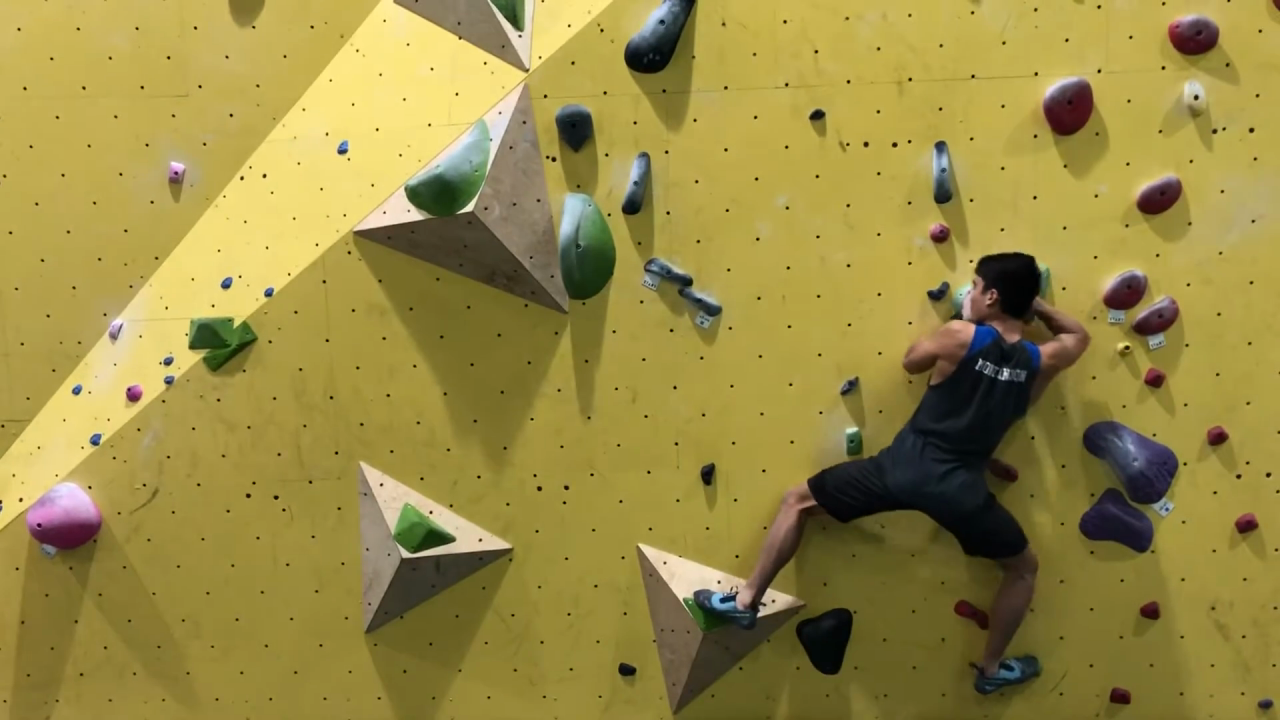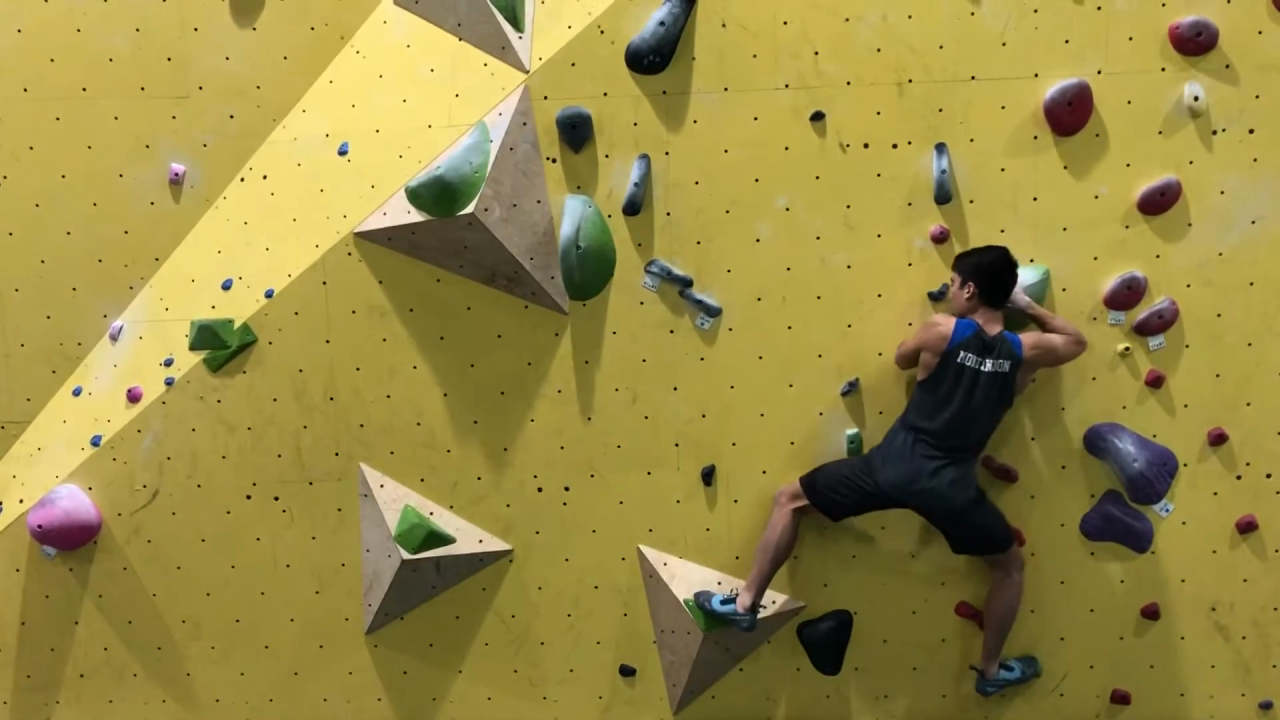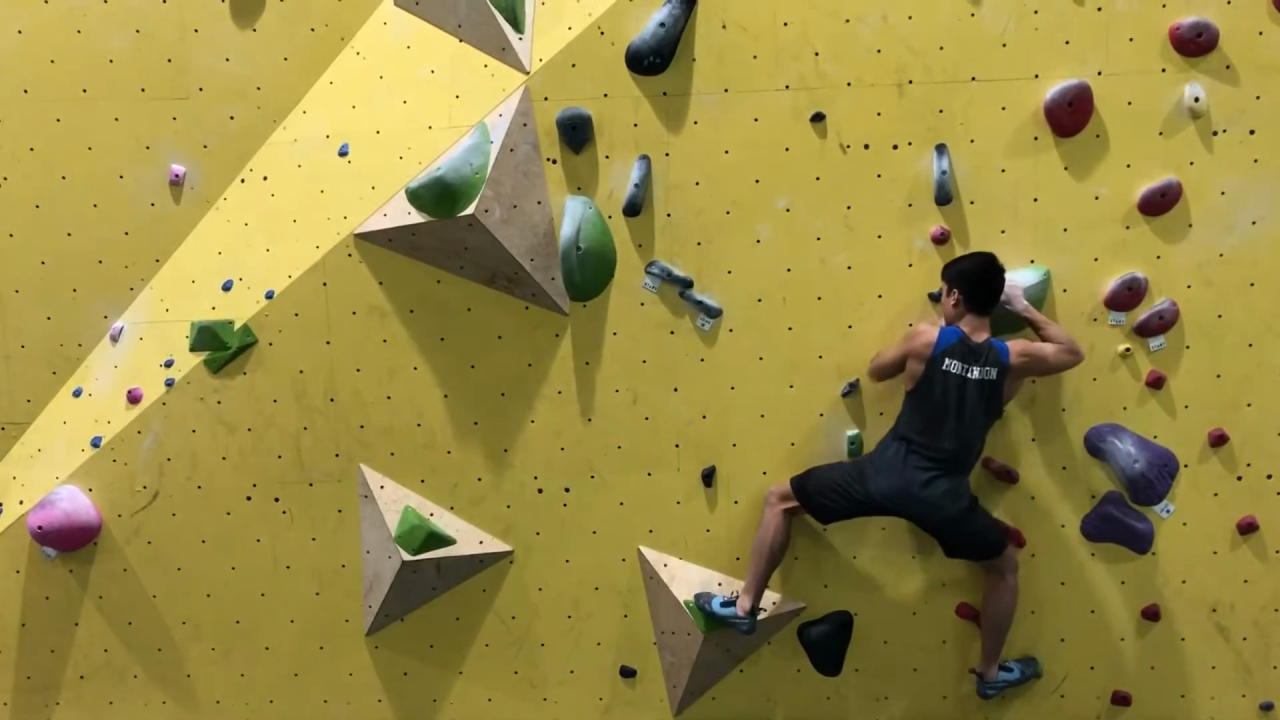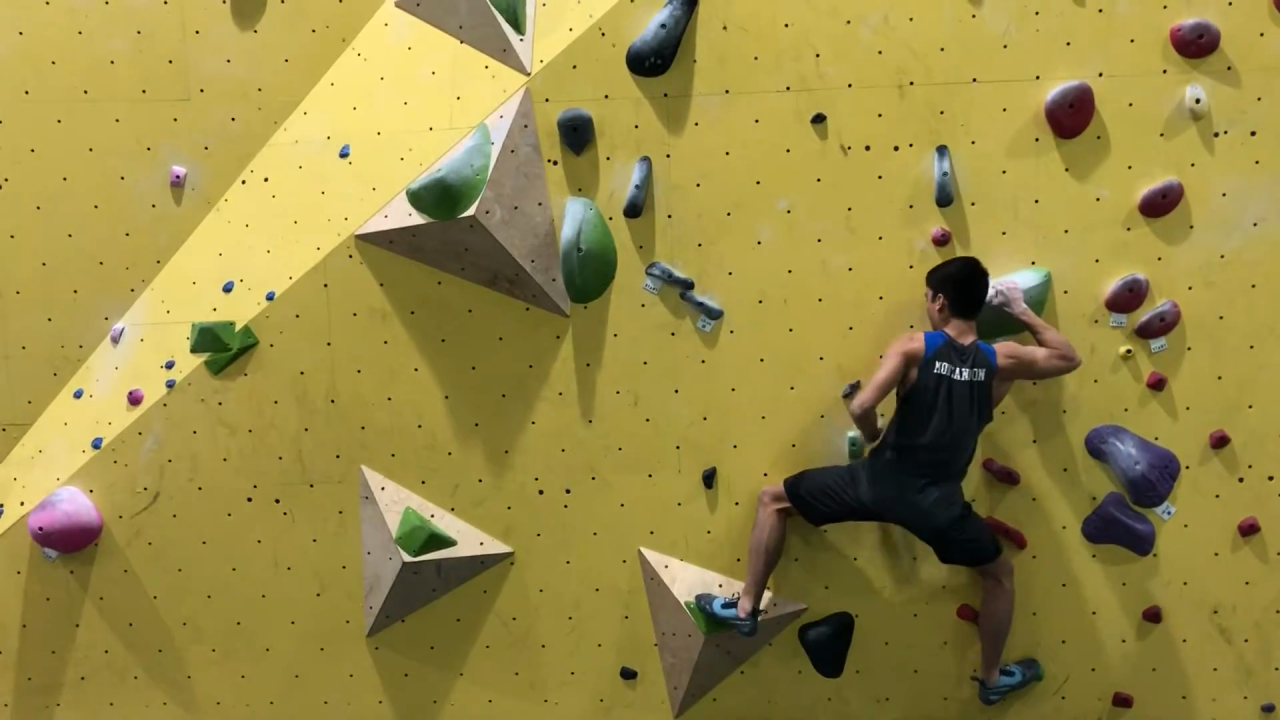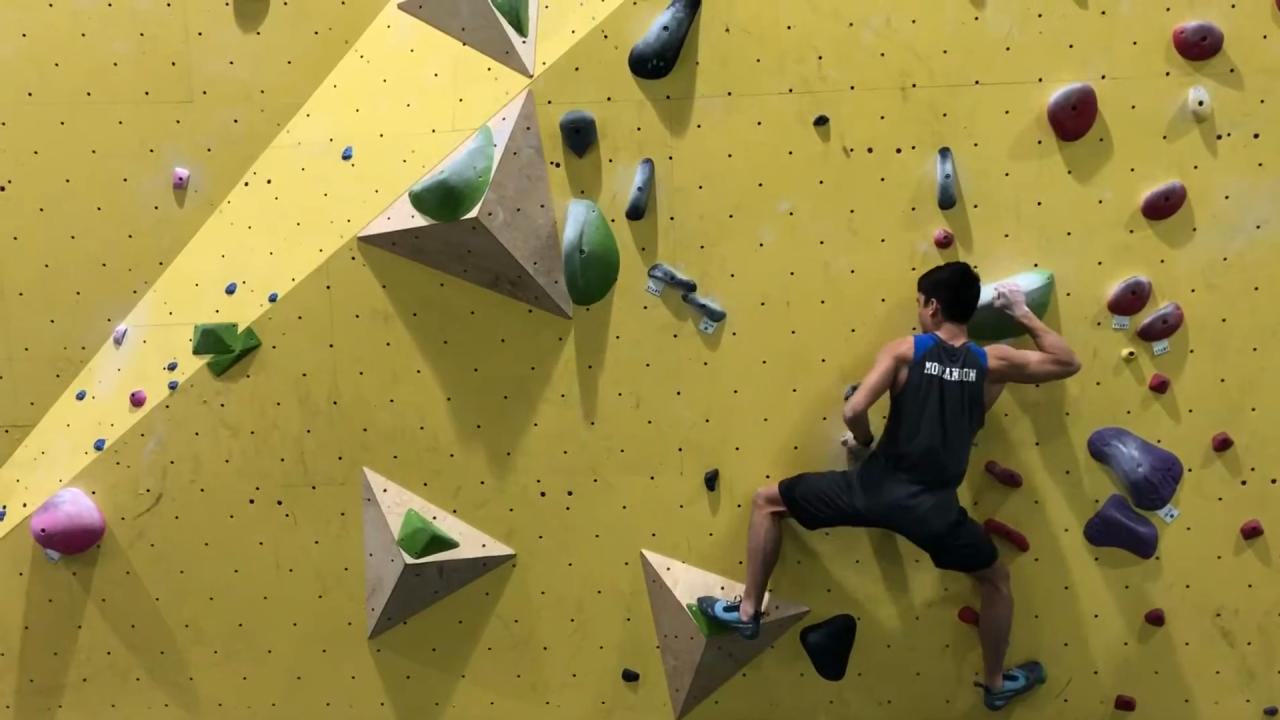
dt=0.2s
person 1, frame 1
left shoulder: (960, 335)
right shoulder: (1043, 361)
left elbow: (910, 362)
right elbow: (1080, 336)
right wrist: (1032, 301)
left hip: (903, 468)
right hip: (961, 488)
left knee: (797, 500)
right knee: (1023, 568)
left ankle: (746, 600)
right ankle: (992, 668)
person 1, frame 2
left shoulder: (941, 330)
right shoulder: (1026, 351)
left elbow: (902, 359)
right elbow: (1076, 341)
right wrist: (1027, 304)
left hip: (894, 465)
right hip: (951, 485)
left knee: (788, 499)
right knee: (1011, 566)
left ankle: (745, 602)
right ankle: (991, 669)
person 1, frame 3
left shoulder: (925, 340)
right shoulder: (1014, 358)
left elbow: (875, 370)
right elbow: (1073, 353)
right wrist: (1025, 309)
left hip: (887, 474)
right hip: (945, 493)
left knee: (779, 500)
right knee: (1005, 569)
left ankle: (745, 605)
right ankle: (991, 673)
person 1, frame 4
left shoulder: (912, 347)
right shoulder: (1002, 360)
left elbow: (860, 408)
right elbow: (1069, 359)
left wrist: (873, 433)
right wrist: (1022, 311)
left hip: (882, 481)
right hip: (938, 500)
left knee: (772, 499)
right knee: (1000, 575)
left ankle: (745, 607)
right ankle: (992, 678)
person 1, frame 5
left shoulder: (904, 350)
right shoulder: (994, 363)
left elbow: (854, 409)
right elbow: (1068, 363)
left wrist: (862, 442)
right wrist: (1023, 314)
left hip: (877, 488)
right hip: (934, 506)
left knee: (766, 501)
right knee: (997, 580)
left ankle: (747, 610)
right ankle: (997, 683)
